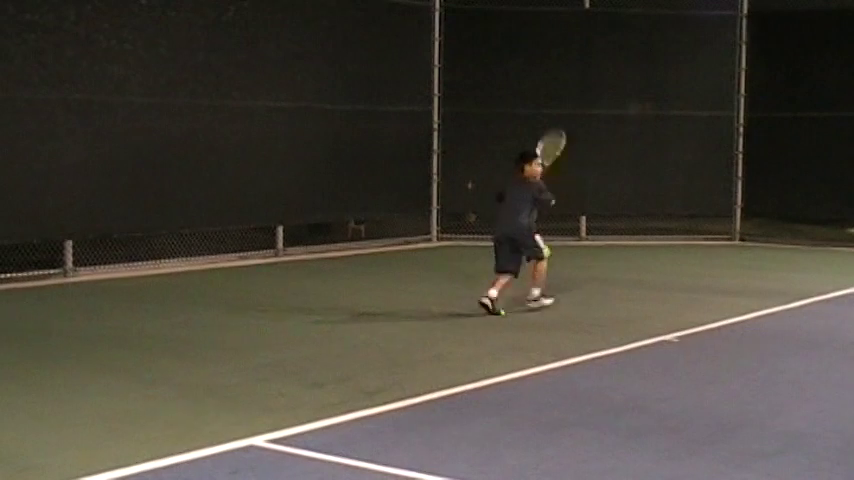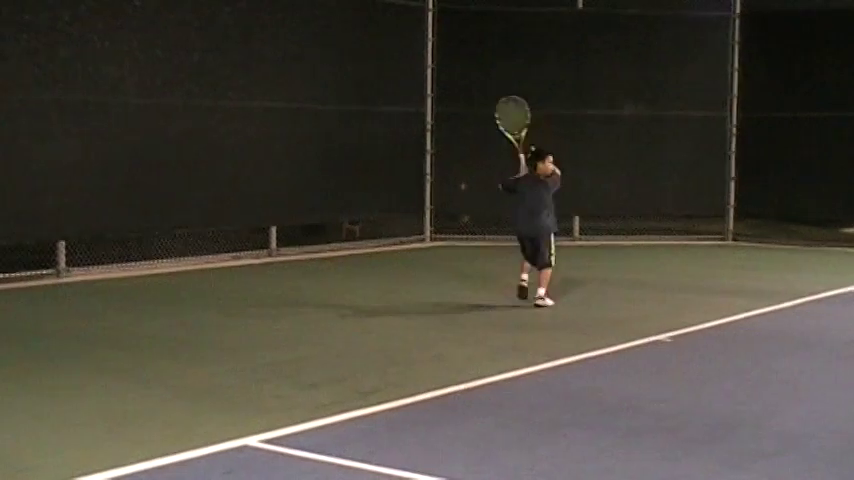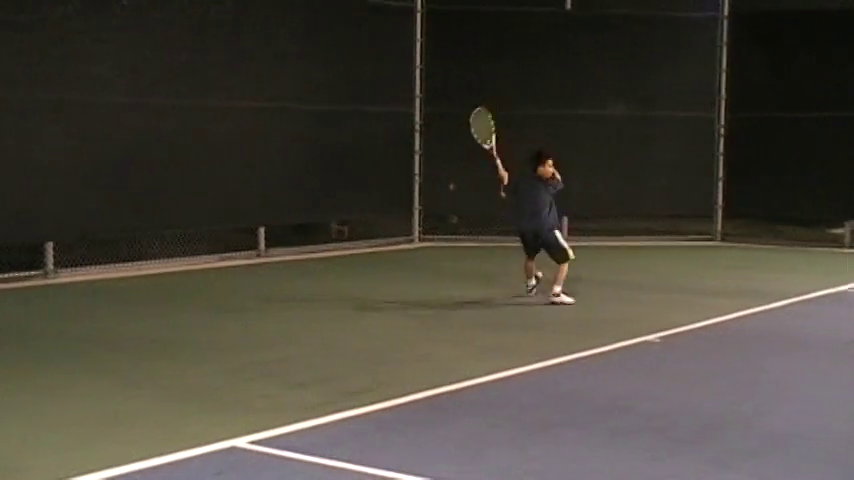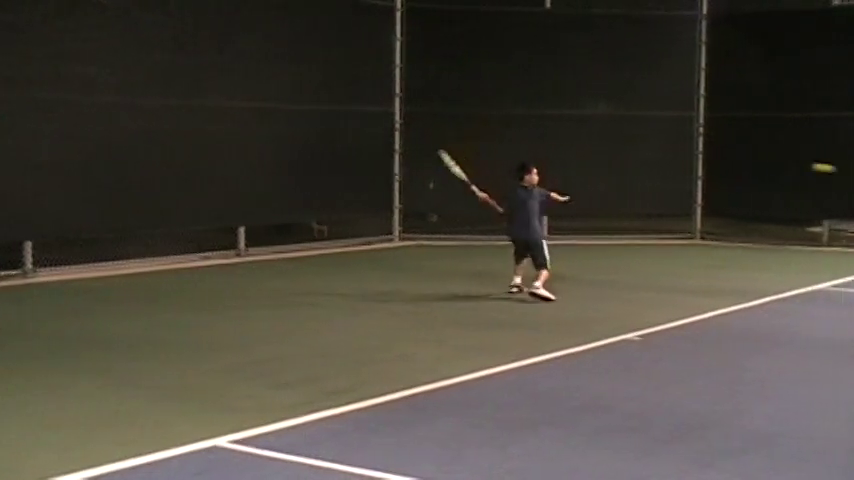
dt=0.2s
person 1, frame 1
left shoulder: (511, 185)
right shoulder: (537, 185)
left elbow: (500, 198)
right elbow: (550, 202)
left hip: (501, 231)
right hip: (521, 230)
left knee: (506, 271)
right knee: (541, 256)
left ankle: (490, 297)
right ankle: (535, 295)
person 1, frame 2
left shoulder: (521, 181)
right shoulder: (549, 183)
left elbow: (503, 186)
right elbow: (558, 174)
left wrist: (521, 173)
left hip: (522, 228)
right hip: (542, 229)
left knee: (529, 257)
right knee: (546, 264)
left ankle: (523, 282)
right ankle: (541, 296)
person 1, frame 3
left shoulder: (521, 180)
right shoulder: (549, 184)
left elbow: (506, 192)
right elbow: (558, 180)
left wrist: (504, 177)
left hip: (525, 228)
right hip: (545, 227)
left knee: (530, 256)
right knee: (565, 258)
left ankle: (531, 284)
right ankle: (556, 292)
person 1, frame 4
left shoulder: (513, 194)
right shoulder: (537, 192)
left elbow: (505, 212)
right elbow: (551, 195)
left wrist: (487, 199)
right wrist: (562, 198)
left hip: (516, 235)
right hip: (534, 235)
left knee: (520, 256)
right knee: (543, 268)
left ankle: (515, 283)
right ankle: (537, 287)
